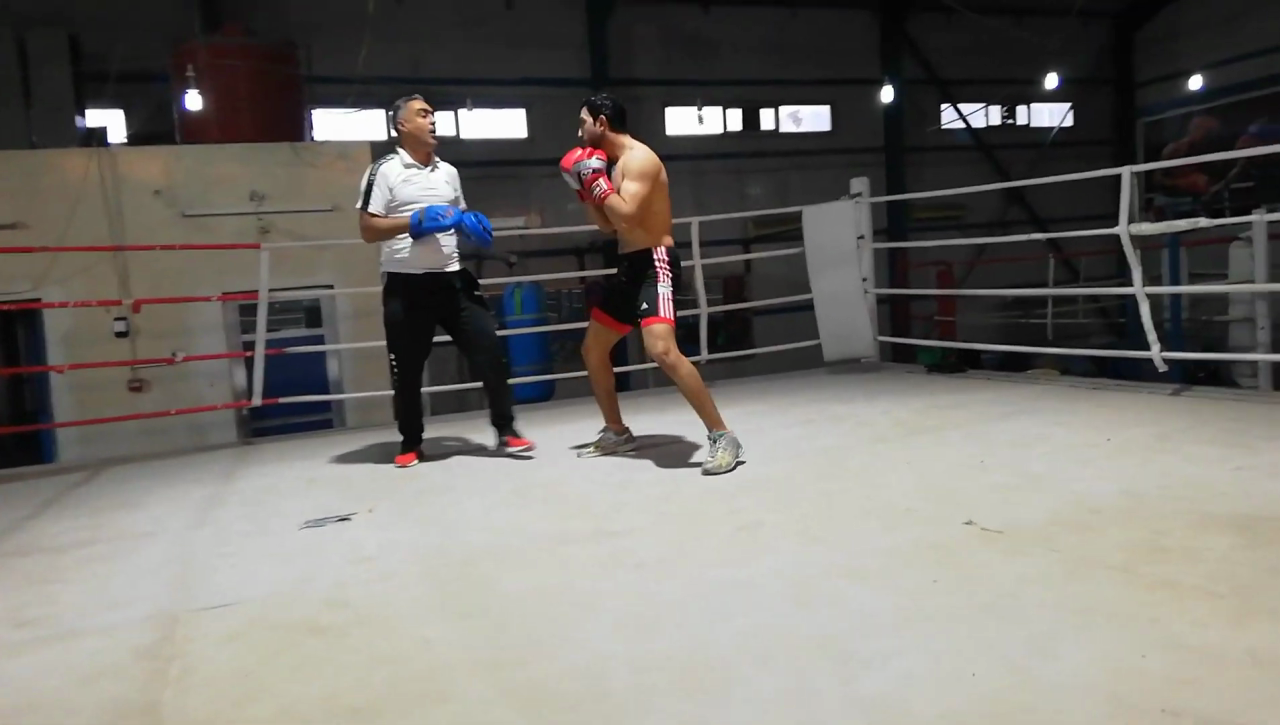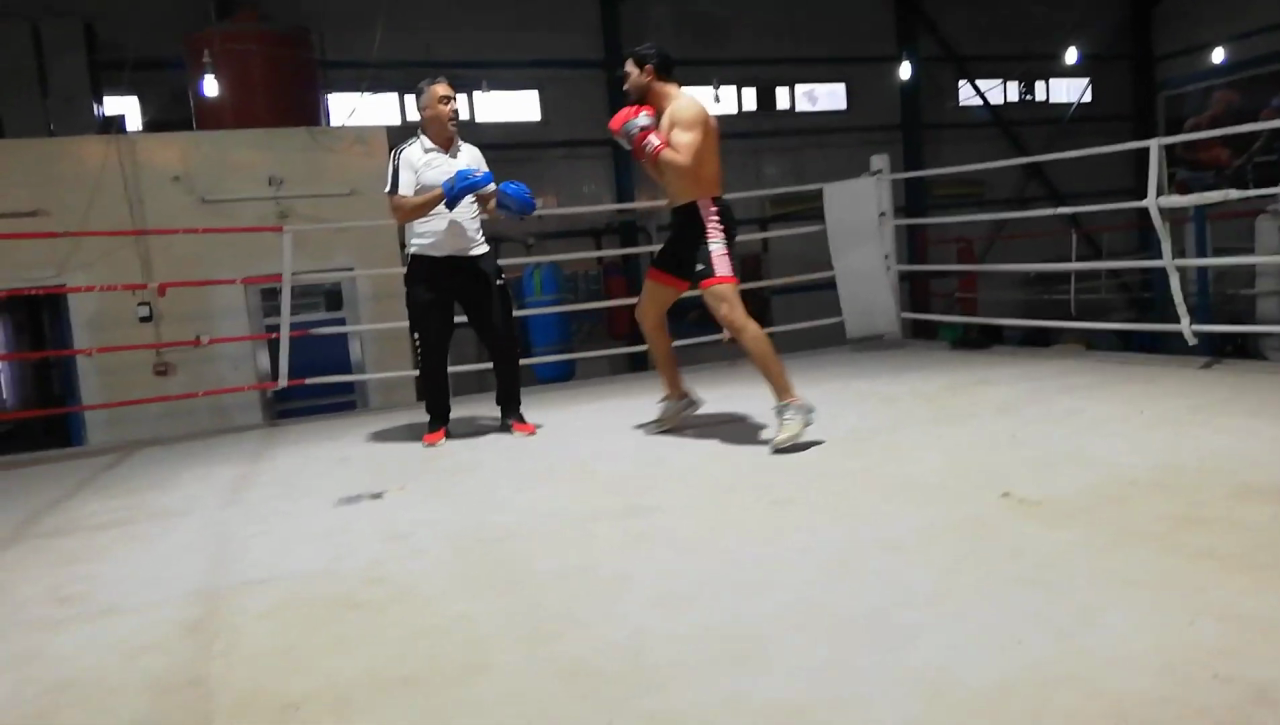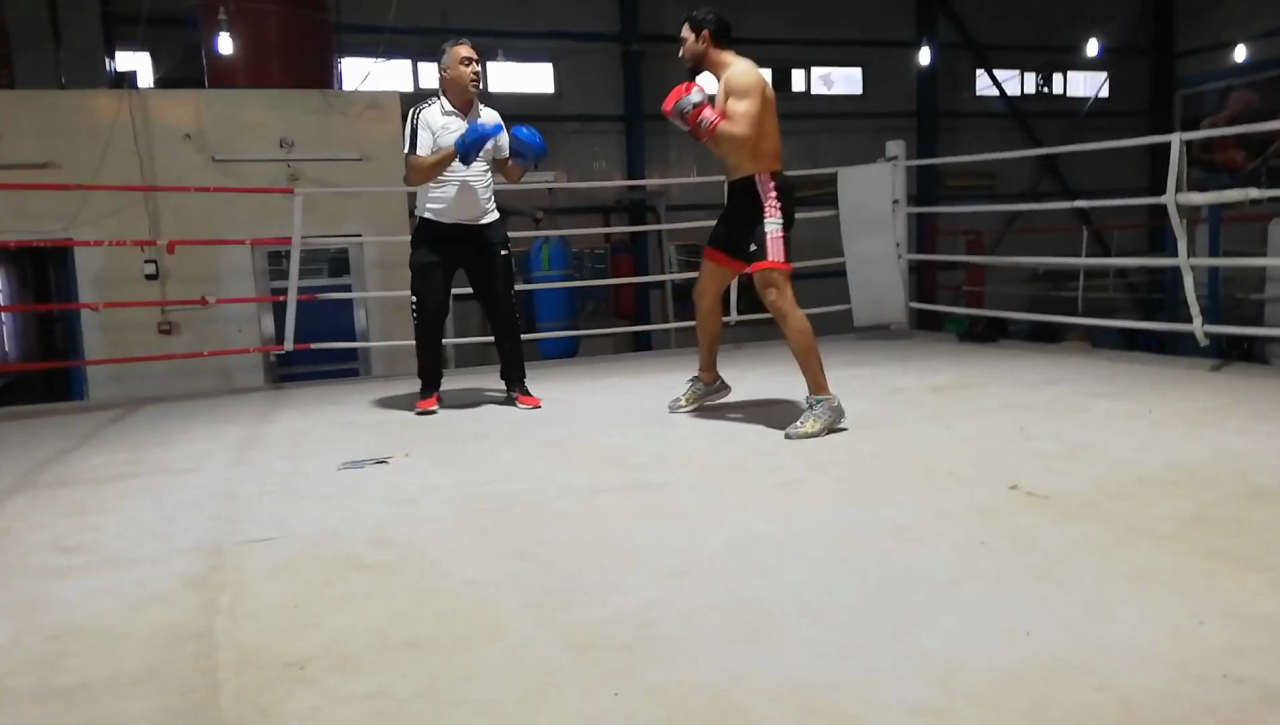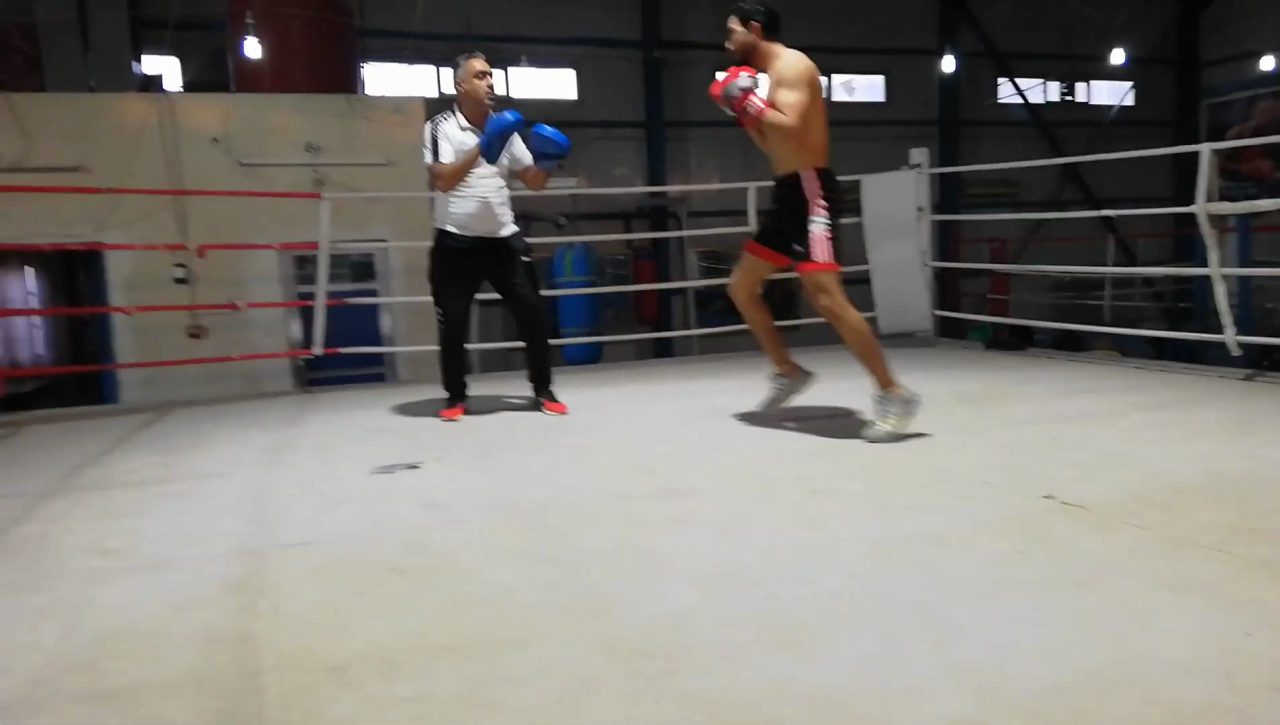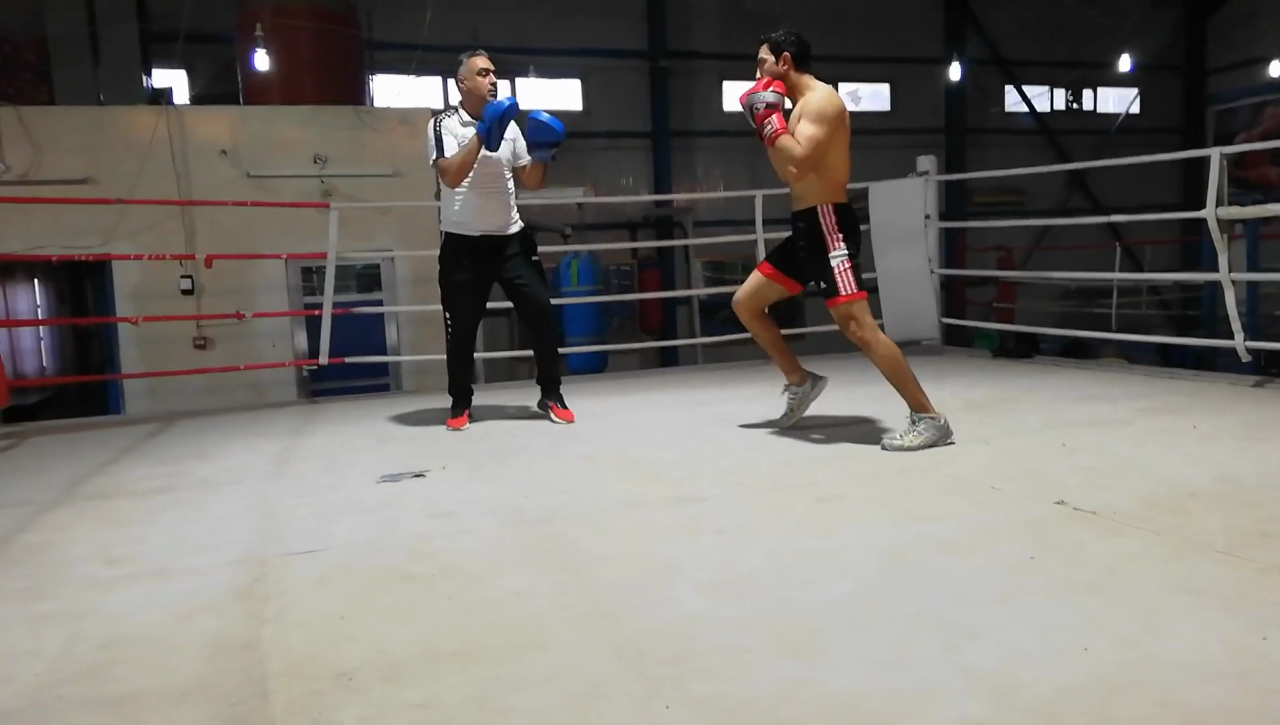
dt=0.2s
person 1, frame 1
left shoulder: (639, 158)
right shoulder: (617, 162)
left elbow: (628, 216)
right elbow: (610, 226)
left wrist: (594, 180)
right wrist: (585, 189)
left hip: (655, 263)
right hip: (631, 268)
left knee: (661, 349)
right knee: (593, 350)
left ankle: (722, 436)
right ankle: (614, 431)
person 1, frame 2
left shoulder: (685, 107)
right shoulder: (667, 114)
left elbow: (682, 167)
left wrist: (645, 137)
right wrist: (639, 143)
left hip: (705, 219)
right hip: (683, 223)
left knee: (728, 311)
right knee: (648, 313)
left ankle: (793, 405)
right ankle: (678, 398)
person 1, frame 3
left shoulder: (742, 73)
right shoulder: (726, 81)
left elbow: (743, 138)
left wrist: (700, 113)
right wrist: (695, 125)
left hip: (764, 193)
right hip: (741, 197)
left knee: (776, 296)
right knee: (706, 294)
left ankle: (823, 401)
right ankle: (708, 381)
person 1, frame 4
left shoulder: (791, 65)
right shoulder: (776, 74)
left elbow: (788, 128)
left wrist: (747, 99)
right wrist: (743, 110)
left hip: (808, 191)
right hip: (788, 195)
left knee: (826, 299)
right knee: (740, 289)
left ankle: (896, 395)
right ankle: (789, 372)
person 1, frame 5
left shoulder: (821, 99)
right shoulder: (800, 106)
left elbow: (796, 165)
left wrist: (770, 117)
right wrist: (766, 126)
left hip: (827, 225)
right hip: (804, 228)
left knee: (859, 328)
right knee: (744, 303)
left ankle: (928, 417)
right ankle: (800, 379)
person 2, frame 1
left shoulder: (447, 171)
right shoulder: (384, 171)
right elbow: (368, 230)
left wrist: (473, 228)
right wrist: (412, 221)
left hip: (452, 279)
right hip: (405, 284)
left knee: (489, 347)
right knee: (407, 368)
left ankle: (506, 430)
right ankle: (412, 442)
person 2, frame 2
left shoulder: (471, 153)
right shoulder: (406, 154)
left elbow: (489, 204)
right elbow: (399, 211)
left wrist: (508, 203)
right wrist: (444, 192)
left hip: (476, 261)
right hip: (428, 267)
left knee: (503, 337)
right knee: (432, 347)
left ankle: (511, 412)
right ankle: (438, 420)
person 2, frame 3
left shoulder: (490, 118)
right shoulder: (424, 114)
left elbow: (510, 173)
right elbow: (416, 173)
left wrist: (524, 158)
right wrist: (457, 148)
left hip: (484, 228)
right hip: (435, 231)
left knee: (503, 307)
right knee: (428, 312)
left ankle: (515, 385)
right ankle: (430, 388)
person 2, frame 4
left shoulder: (506, 127)
right shoulder: (440, 127)
left elbow: (533, 183)
right elbow: (443, 181)
left wrist: (546, 162)
right wrist: (482, 147)
left hip: (504, 241)
right hip: (455, 244)
left knee: (533, 312)
right knee: (452, 324)
left ankle: (543, 391)
right ankle: (455, 396)
person 2, frame 5
left shoulder: (506, 126)
right shoulder: (444, 124)
left elbow: (532, 182)
right elbow: (451, 175)
left wrist: (541, 153)
right wrist: (481, 134)
left hip: (511, 240)
right hip: (463, 245)
left knee: (541, 312)
right knee: (461, 329)
left ankle: (550, 396)
right ankle: (460, 405)
